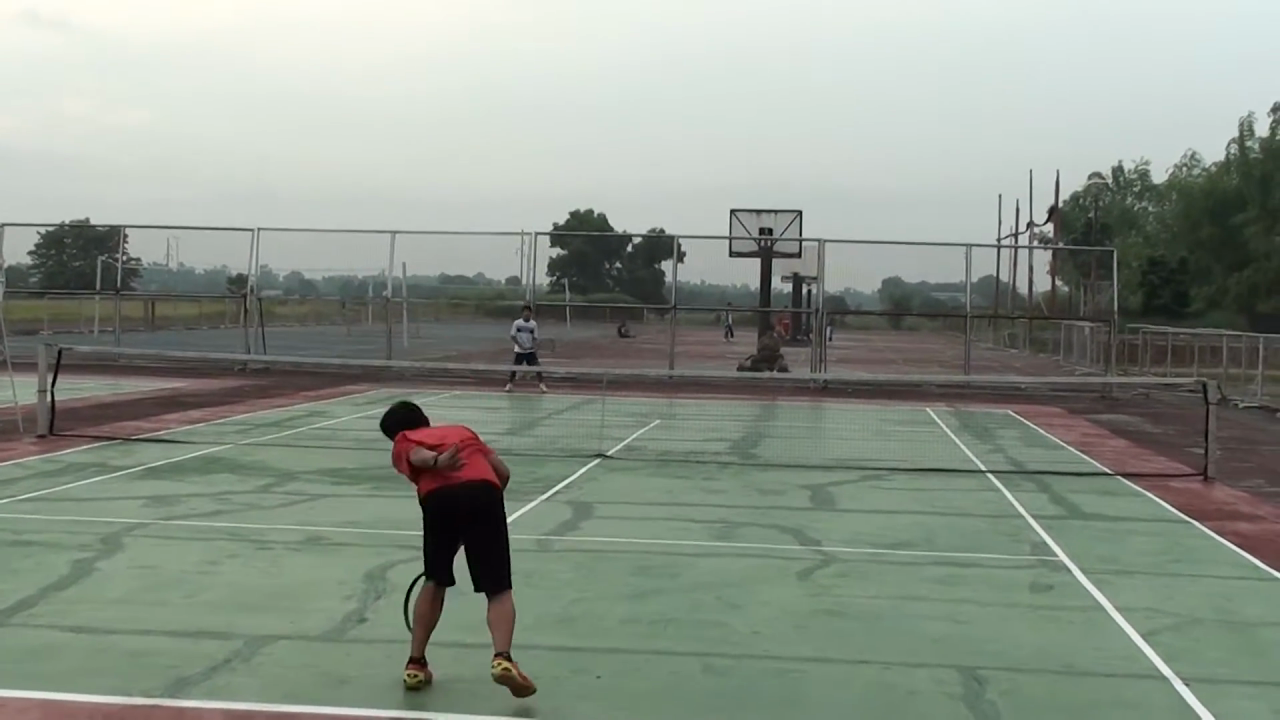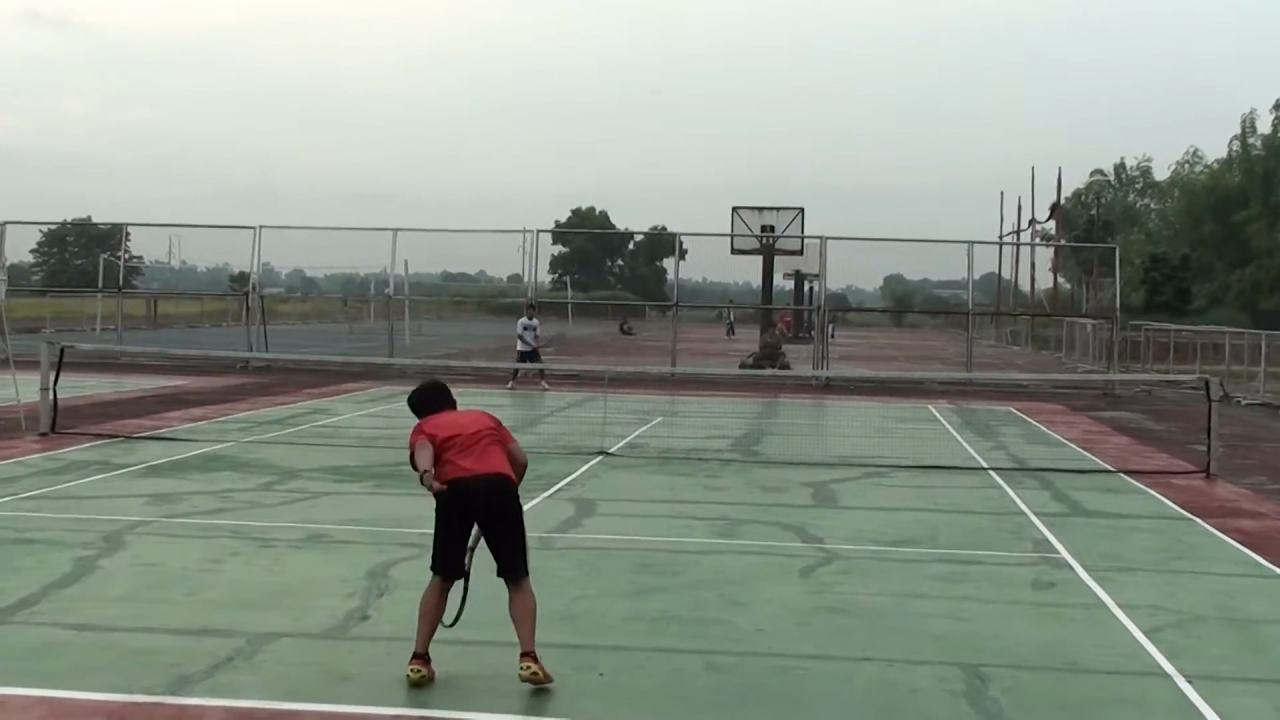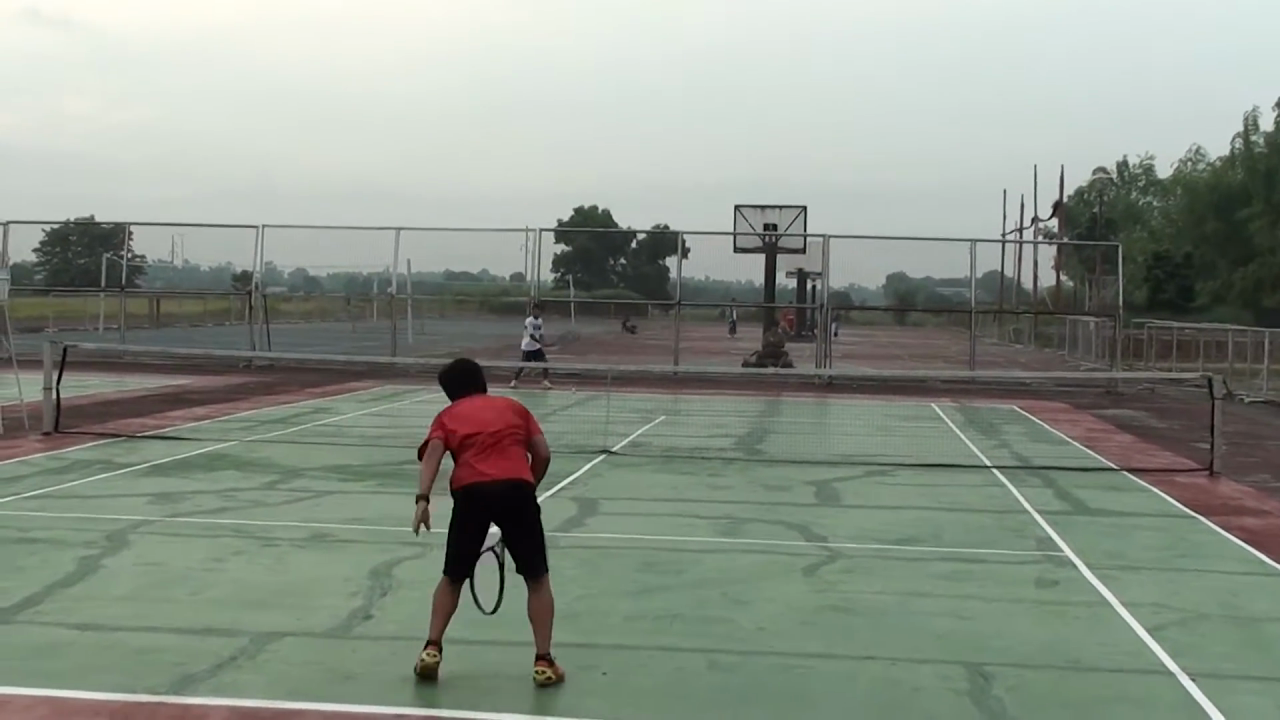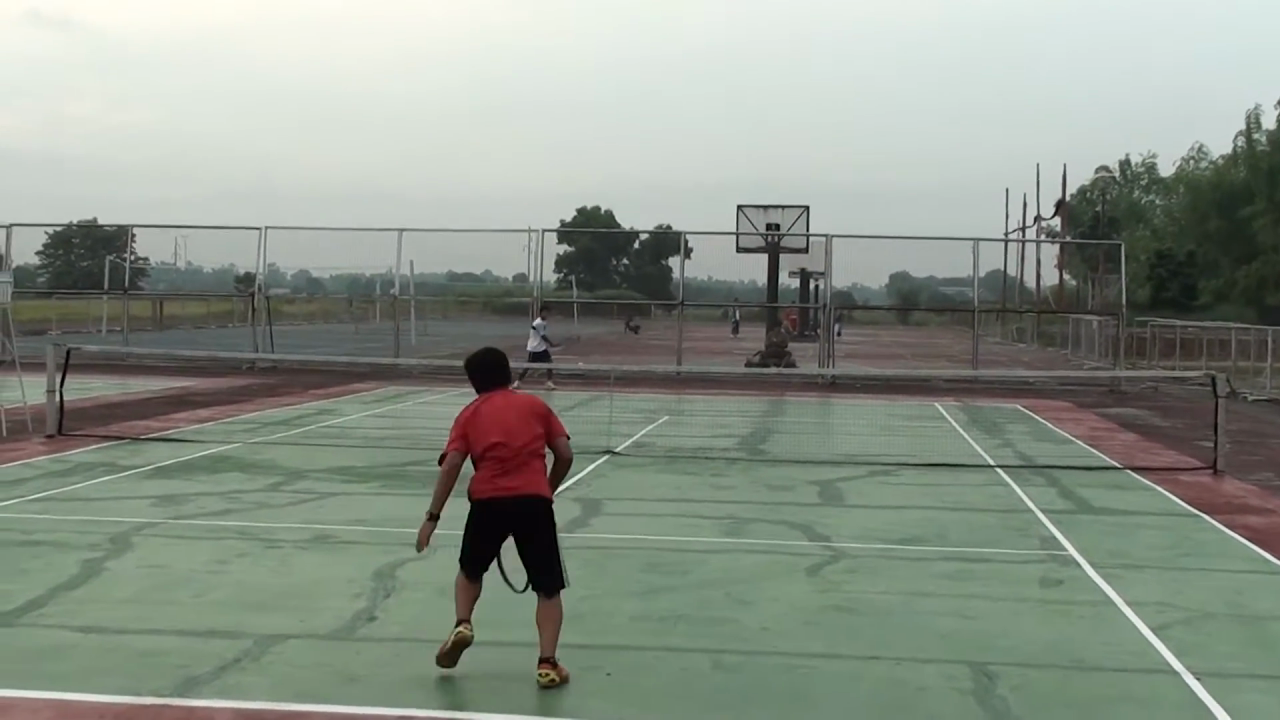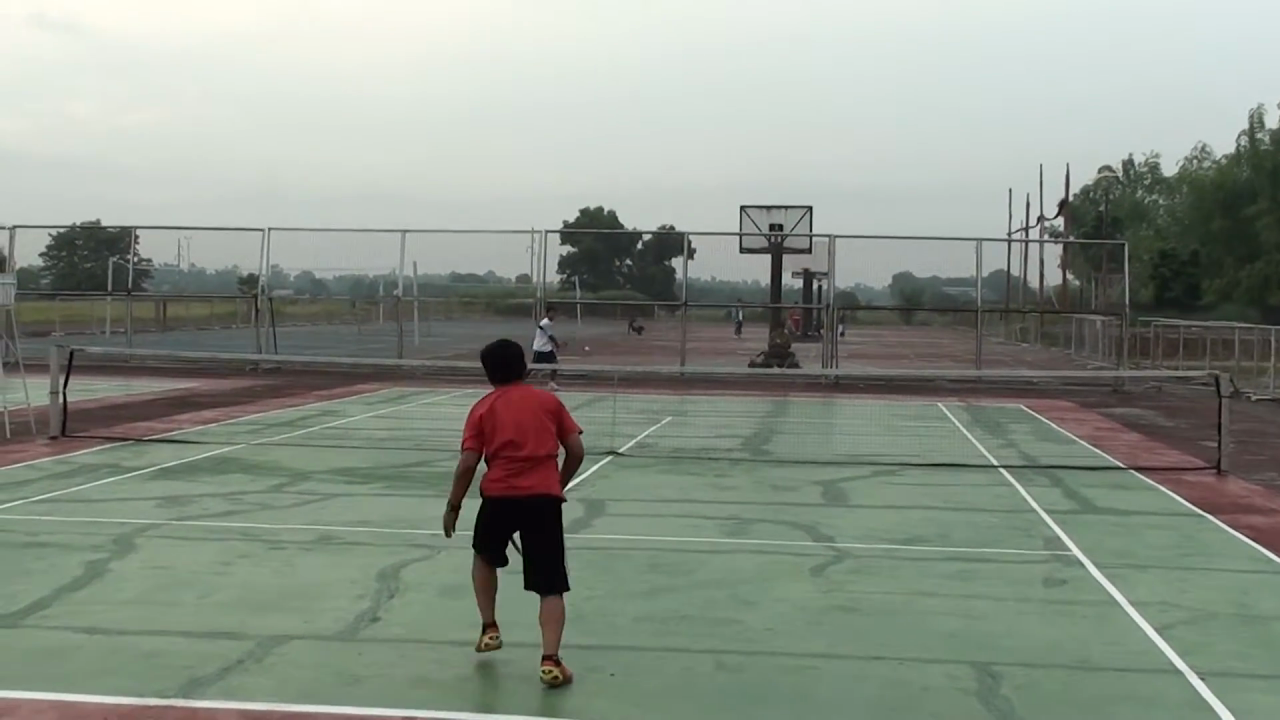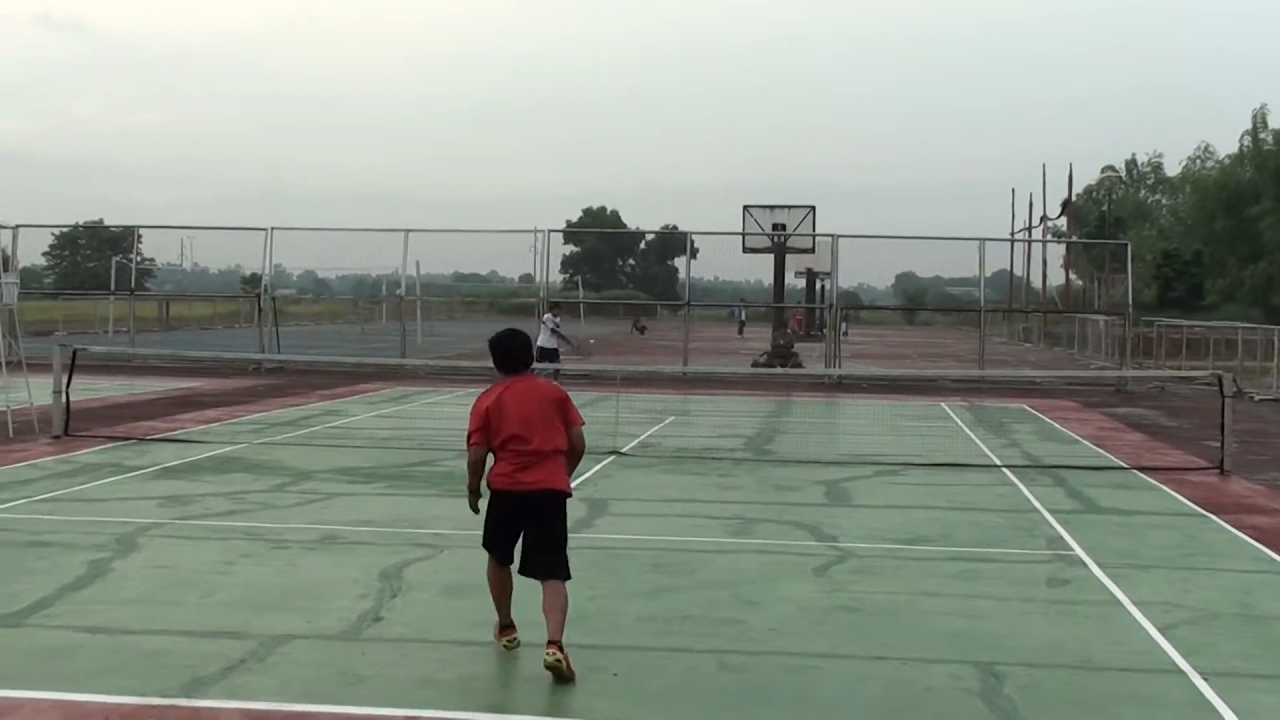
dt=0.1s
person 1, frame 1
left shoulder: (403, 443)
right shoulder: (462, 430)
left elbow: (420, 457)
right elbow: (504, 473)
left wrist: (439, 462)
left hip: (439, 496)
right hip: (483, 491)
left knee: (435, 582)
right knee: (499, 591)
left ankle: (416, 664)
right ankle: (502, 659)
person 1, frame 2
left shoulder: (423, 428)
right shoulder: (485, 417)
left elbow: (425, 452)
right elbow: (521, 461)
left wrist: (427, 475)
left hip: (454, 491)
right hip: (499, 486)
left knee: (442, 578)
right knee: (518, 580)
left ankle: (419, 660)
right ankle: (529, 660)
person 1, frame 3
left shoulder: (446, 417)
right shoulder: (513, 406)
left elbow: (432, 455)
right elbow: (542, 454)
left wrist: (423, 499)
left hip: (471, 490)
right hip: (516, 487)
left knee: (453, 577)
right knee: (537, 577)
left ankle: (432, 647)
right ankle: (544, 661)
person 1, frame 4
left shoulder: (469, 414)
right shoulder: (535, 405)
left elbow: (451, 466)
right elbow: (564, 455)
left wrist: (432, 517)
right wrist: (546, 489)
left hip: (487, 499)
right hip: (532, 499)
left knee: (469, 574)
right knee: (548, 588)
left ankle: (462, 628)
right ankle: (547, 663)
person 1, frame 5
left shoulder: (482, 409)
right shoulder: (549, 401)
left elbow: (467, 464)
right elbow: (577, 451)
left wrist: (452, 507)
right wrist: (558, 484)
left hip: (499, 495)
right hip: (544, 496)
left knee: (484, 557)
right knee: (551, 588)
left ankle: (490, 628)
right ankle: (551, 660)
person 1, frame 6
left shoulder: (487, 400)
right shoulder: (555, 392)
left elbow: (476, 456)
right elbow: (578, 445)
left wrist: (473, 492)
left hip: (505, 488)
right hip: (551, 490)
left knee: (498, 560)
right knee: (554, 576)
left ankle: (506, 627)
right ankle: (554, 646)
